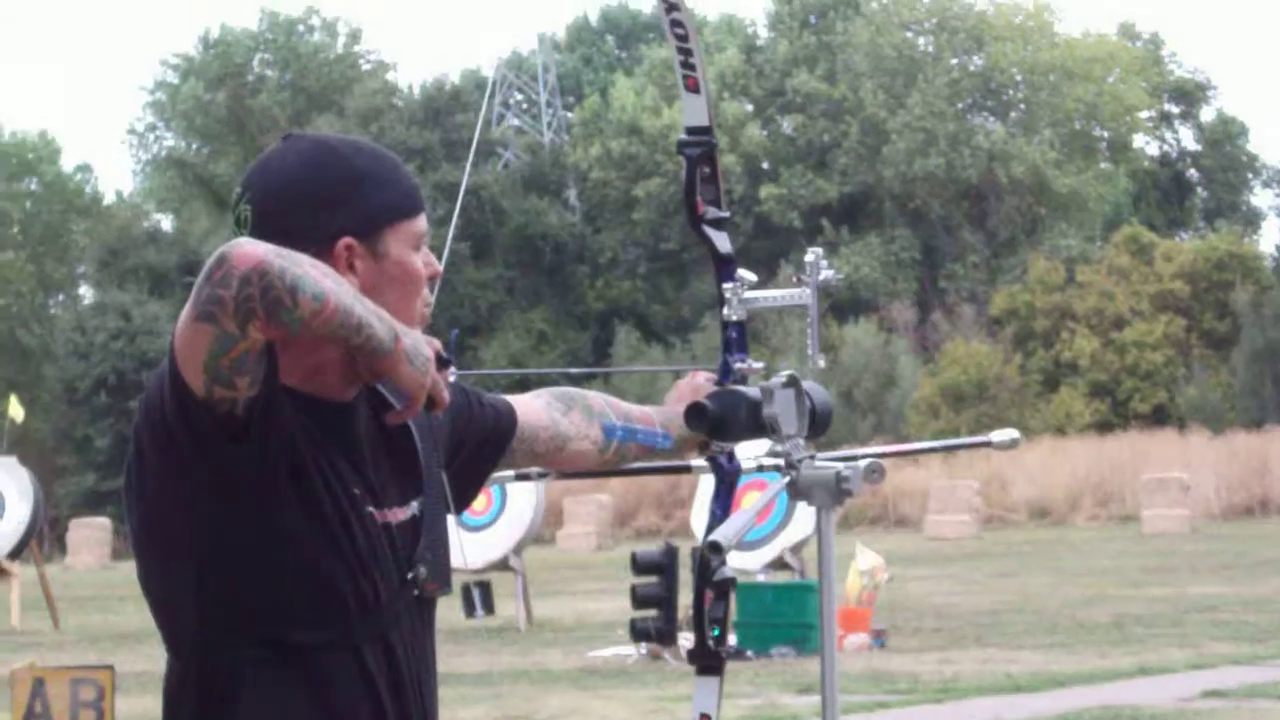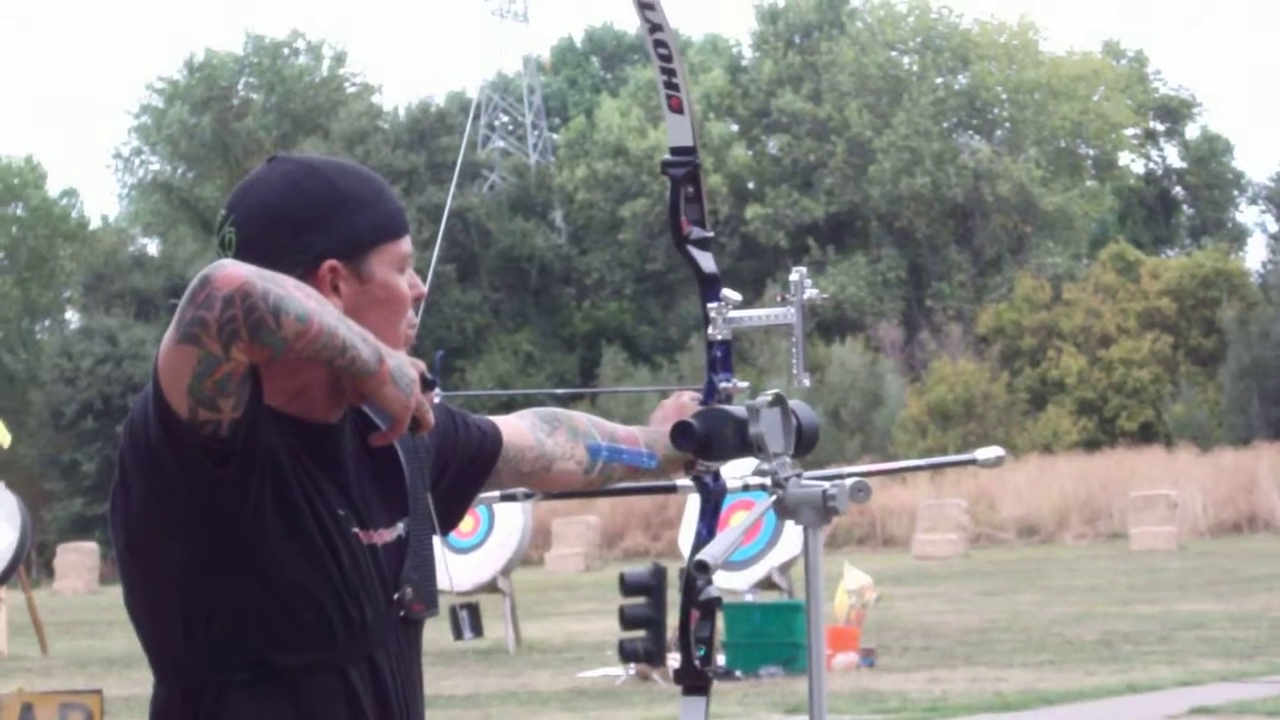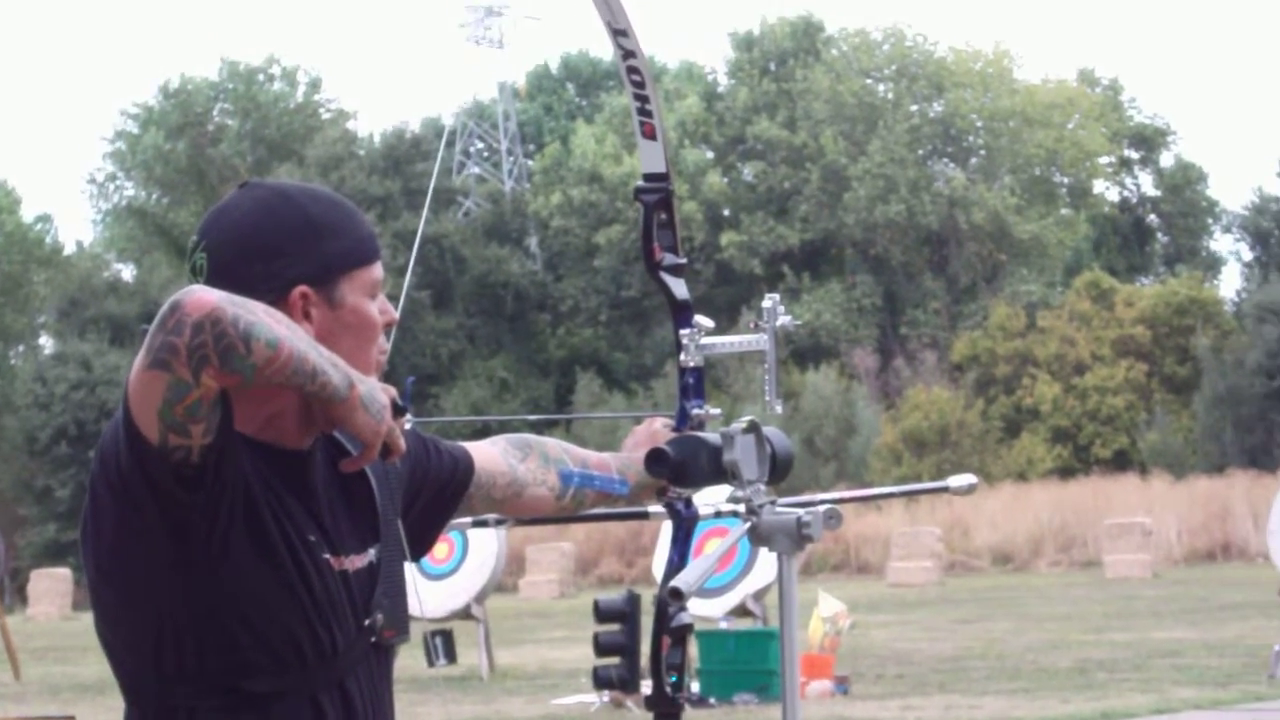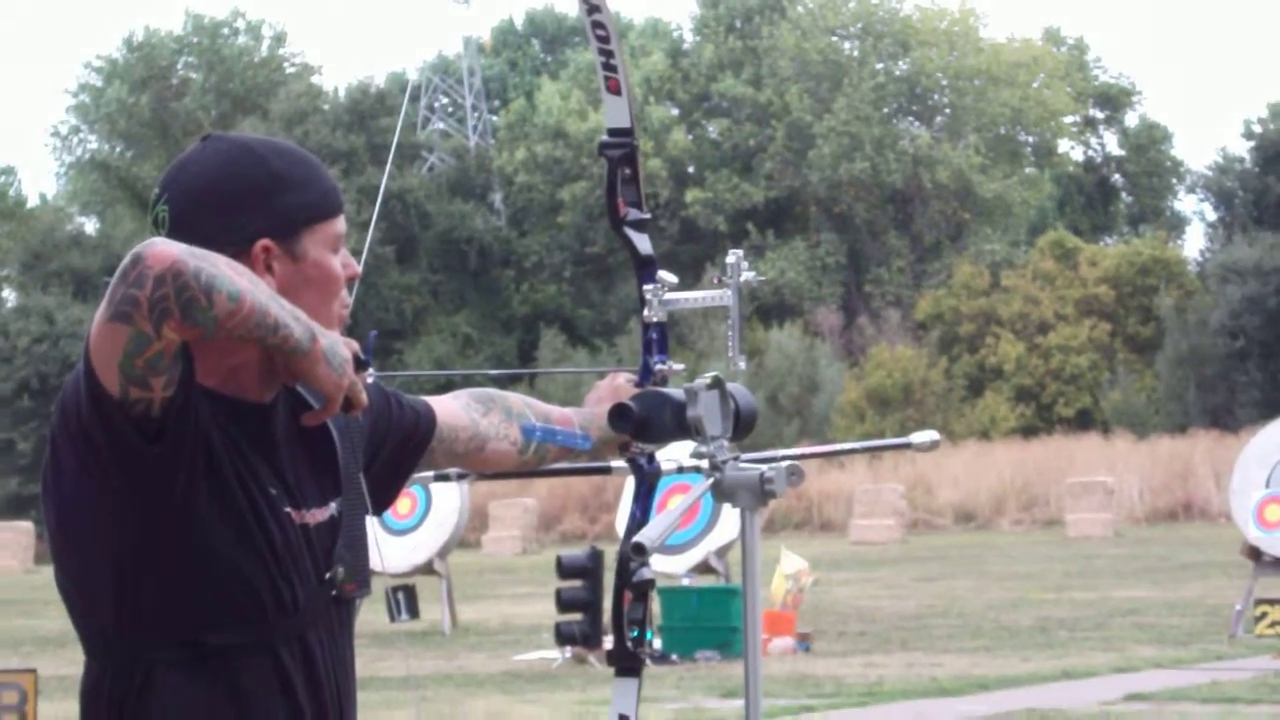
dt=0.7s
person 1, frame 1
left shoulder: (412, 413)
right shoulder: (221, 413)
left elbow: (553, 425)
right elbow: (243, 271)
left wrist: (670, 424)
right wrist: (386, 342)
person 1, frame 2
left shoulder: (397, 434)
right shoulder: (203, 438)
left elbow: (540, 443)
right elbow: (226, 293)
left wrist: (658, 442)
right wrist: (371, 362)
person 1, frame 3
left shoulder: (370, 461)
right shoulder: (175, 458)
left elbow: (511, 468)
right elbow: (197, 316)
left wrist: (628, 470)
right wrist: (341, 386)
person 1, frame 4
left shoulder: (328, 410)
right shoulder: (124, 415)
left elbow: (476, 424)
right elbow: (158, 269)
left wrist: (590, 424)
right wrist: (302, 340)
